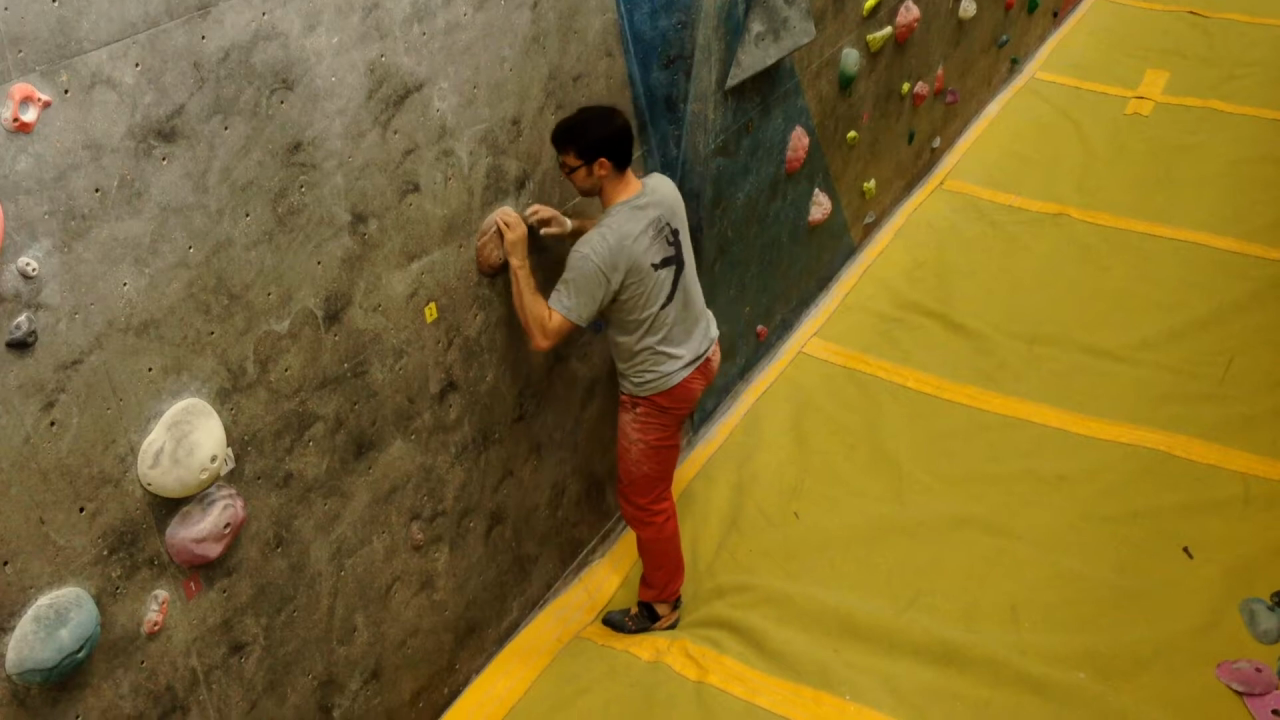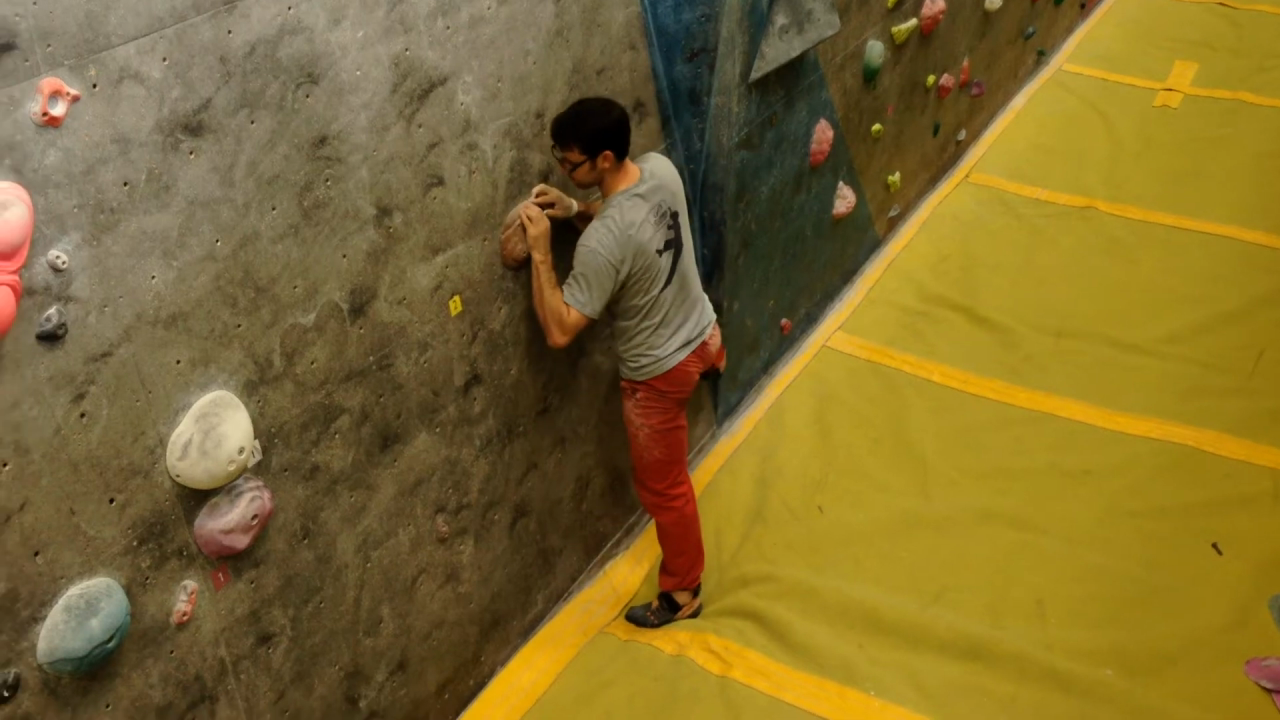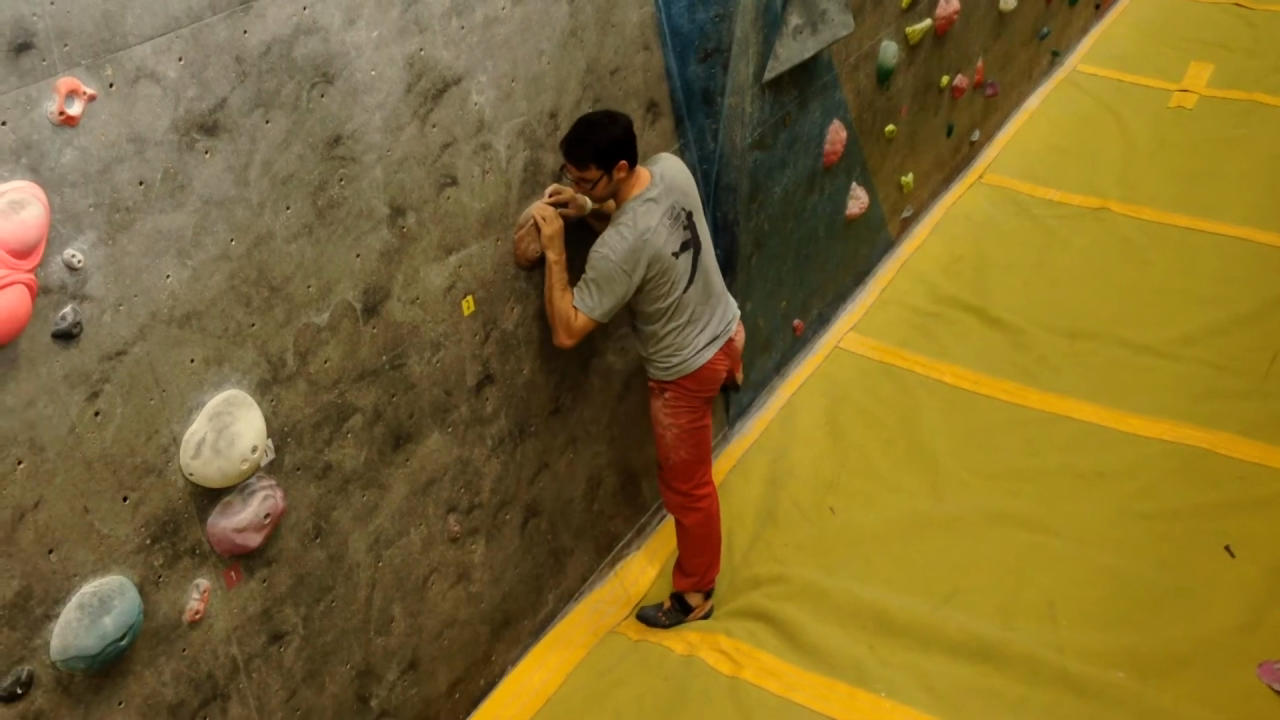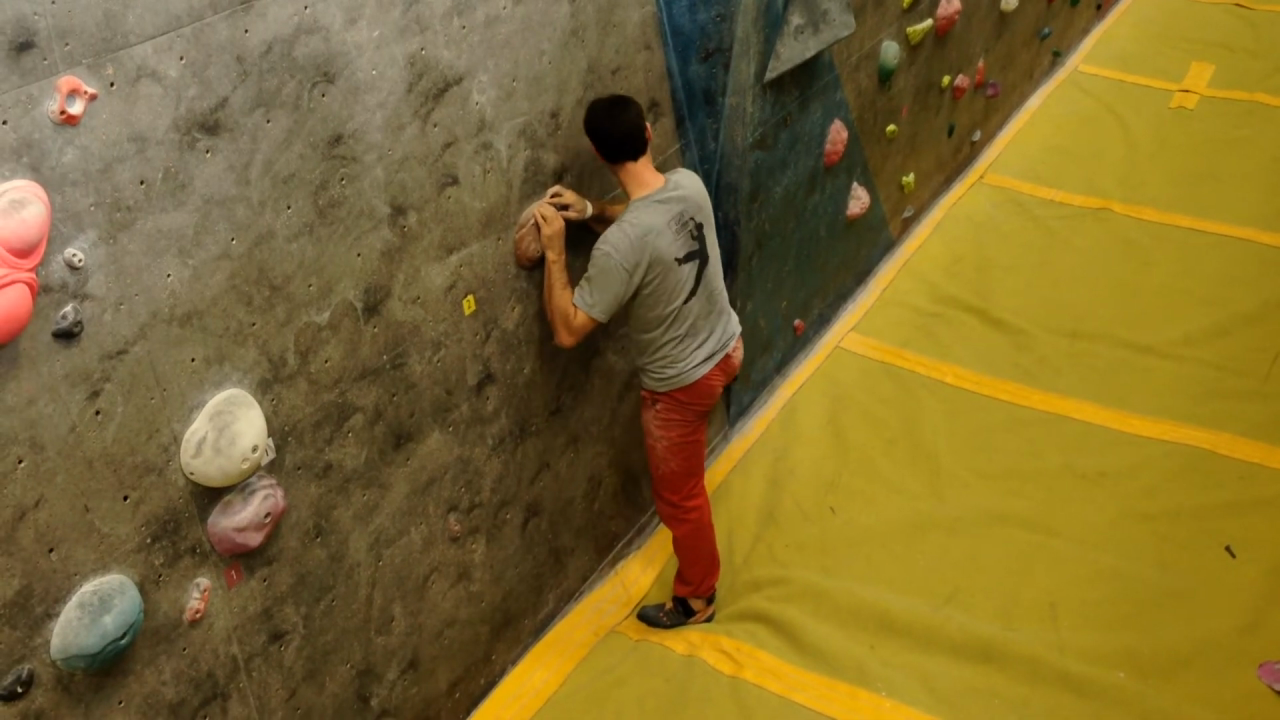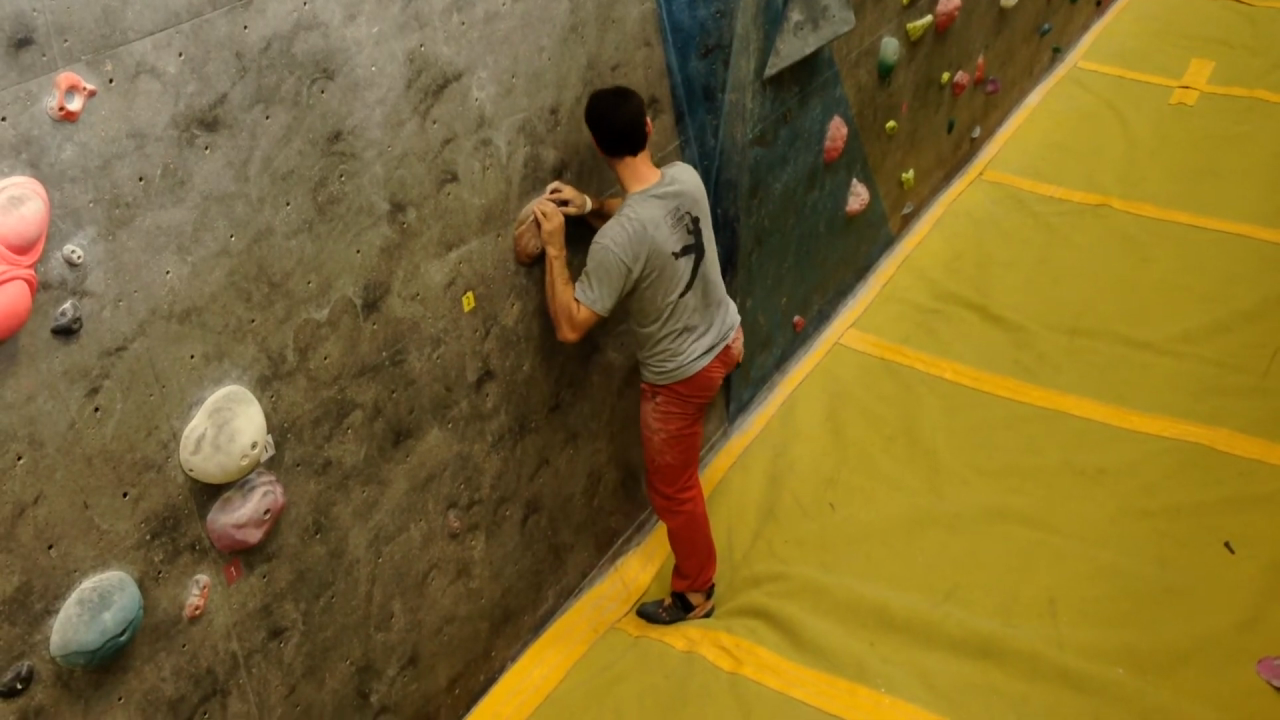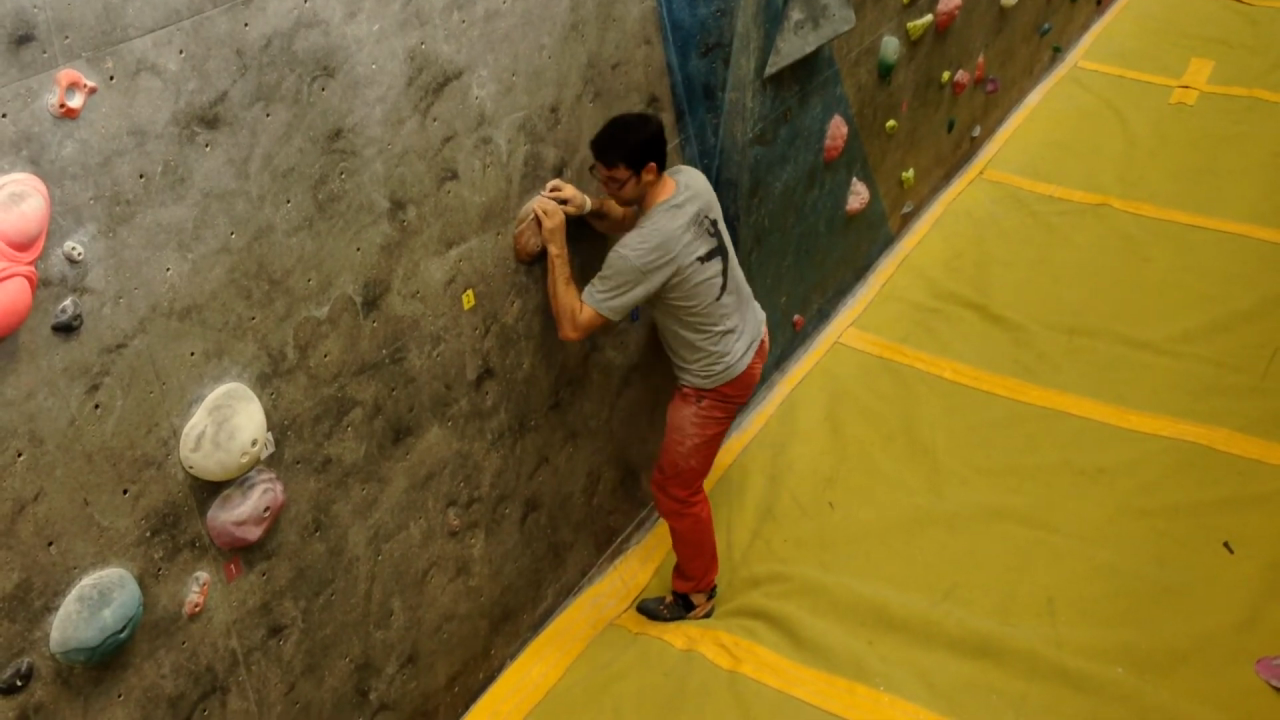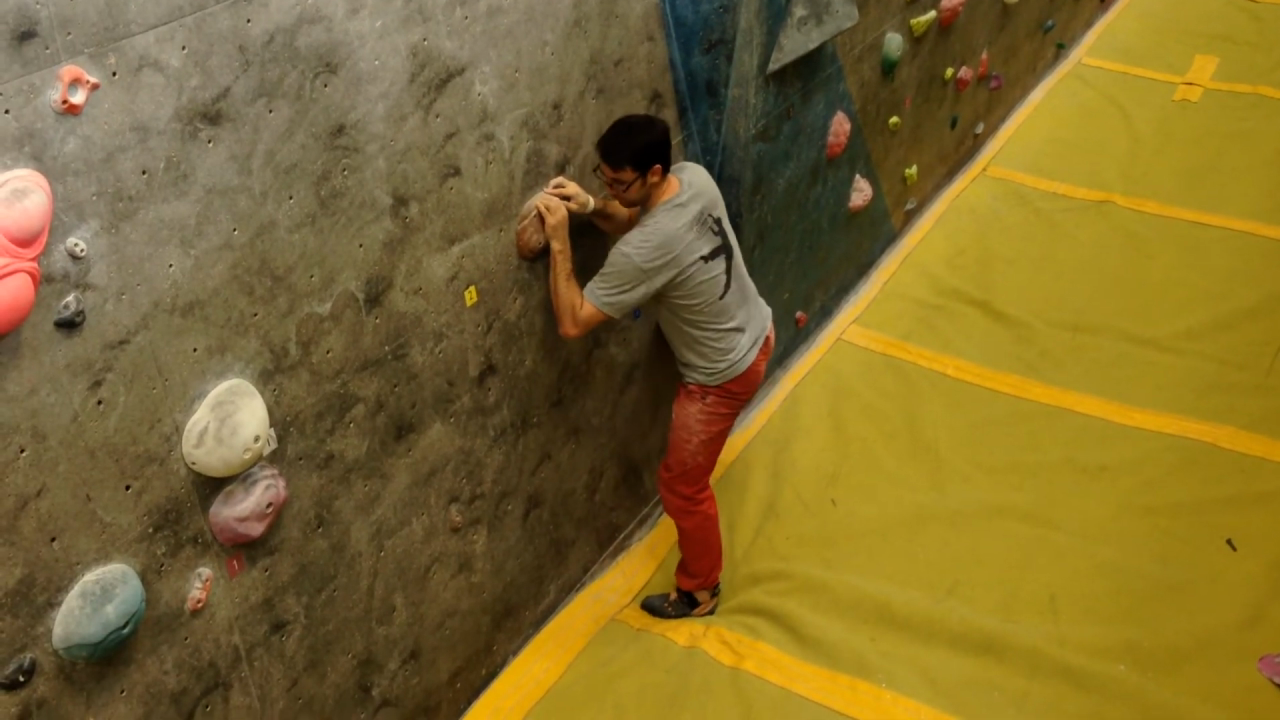
dt=0.5s
person 1, frame 1
left shoulder: (597, 252)
right shoulder: (663, 189)
left elbow: (543, 334)
left wrist: (518, 259)
right wrist: (573, 226)
left hip: (660, 388)
right hip: (705, 350)
left knee: (644, 501)
left ankle: (660, 605)
person 1, frame 2
left shoulder: (603, 244)
right shoulder: (660, 168)
left elbow: (559, 331)
left wrist: (540, 251)
right wrist: (575, 209)
left hip: (659, 372)
right hip: (702, 330)
left knee: (663, 487)
left ankle: (682, 593)
right ankle: (715, 364)
person 1, frame 3
left shoulder: (619, 249)
right shoulder: (671, 168)
left elbow: (566, 332)
left wrist: (554, 251)
right wrist: (588, 207)
left hip: (686, 371)
right hip: (727, 328)
left knee: (687, 488)
left ankle: (694, 595)
right ankle: (730, 378)
person 1, frame 4
left shoulder: (620, 247)
right shoulder: (689, 183)
left elbow: (567, 332)
left wrist: (554, 250)
right wrist: (591, 210)
left hip: (680, 384)
right hip: (726, 343)
left knee: (679, 498)
left ankle: (696, 599)
right ankle: (731, 378)
person 1, frame 5
left shoulder: (617, 242)
right shoulder: (685, 177)
left elbow: (570, 327)
left wrist: (554, 246)
right wrist: (591, 206)
left hip: (679, 377)
right hip: (725, 336)
left knee: (673, 490)
left ankle: (695, 593)
right ankle: (728, 368)
person 1, frame 6
left shoulder: (641, 253)
right shoulder: (690, 179)
left elbow: (572, 325)
left wrist: (556, 245)
right wrist: (587, 207)
left hip: (718, 379)
right hip: (751, 336)
left knee: (675, 489)
left ankle: (695, 594)
person 1, frame 7
left shoulder: (644, 251)
right shoulder: (695, 176)
left elbow: (572, 322)
left wrist: (559, 241)
right wrist: (590, 205)
left hip: (723, 376)
right hip: (757, 331)
left knee: (682, 487)
left ankle: (698, 590)
